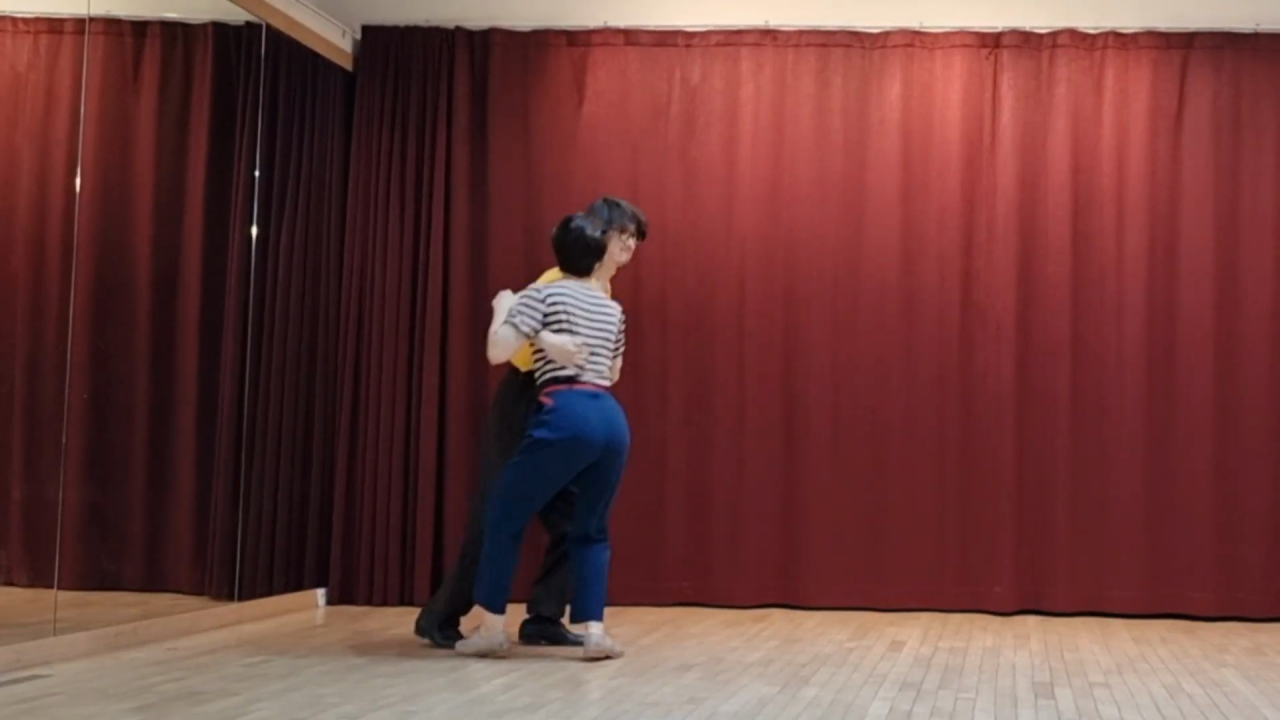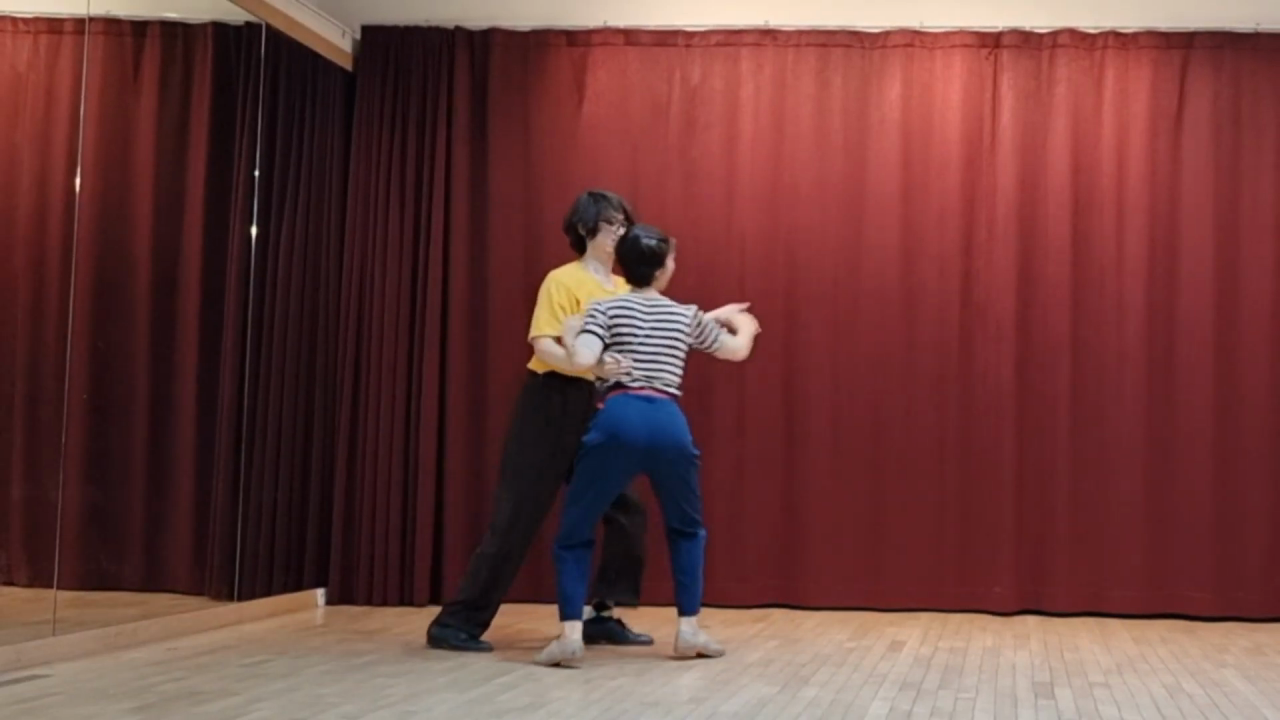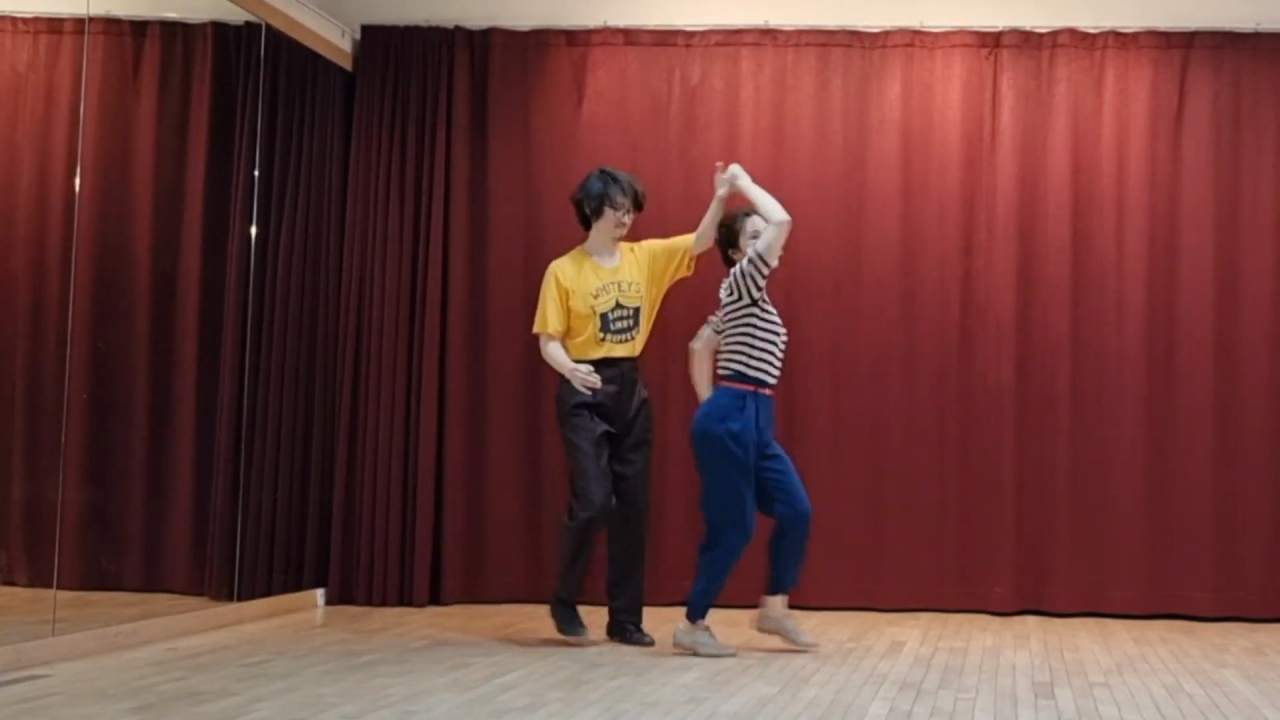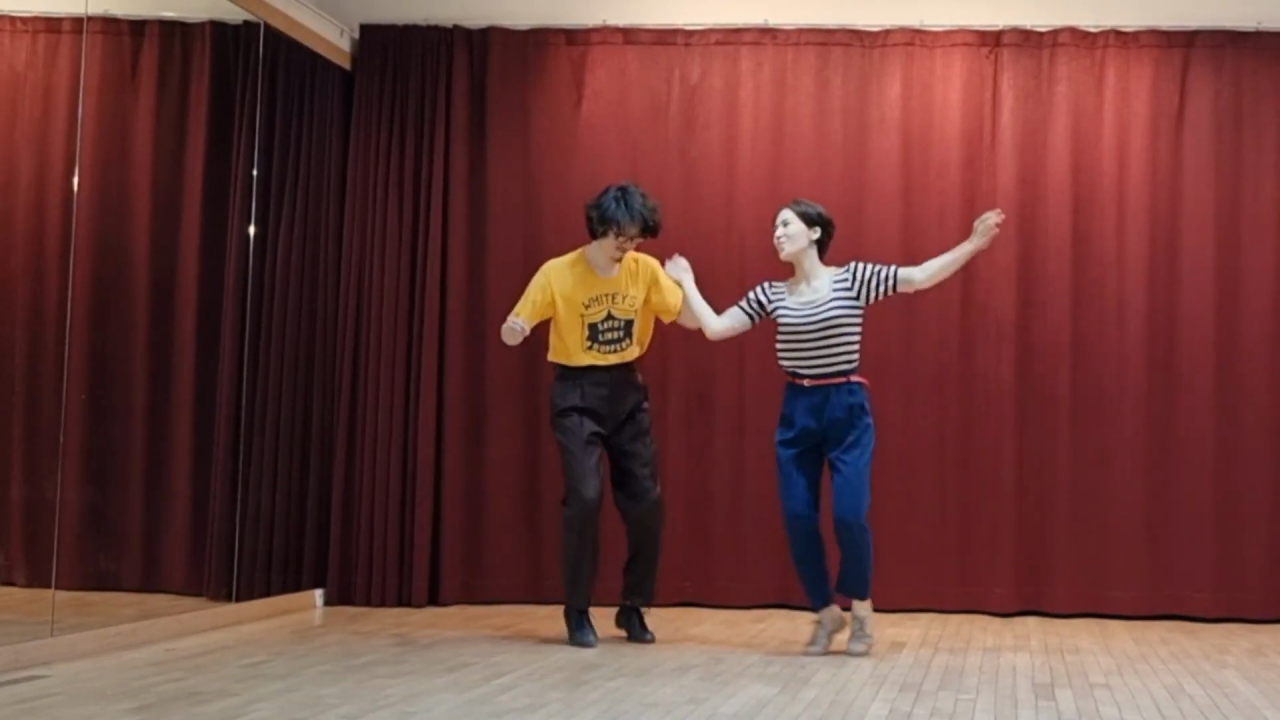
dt=0.4s
person 1, frame 1
left shoulder: (604, 292)
right shoulder: (563, 280)
right wrist: (545, 340)
right hip: (523, 404)
left knee: (574, 517)
left ankle: (543, 617)
right ankle: (439, 616)
person 1, frame 2
left shoulder: (623, 289)
right shoulder: (563, 281)
right elbow: (543, 346)
right wrist: (594, 363)
left hip: (587, 410)
right hip: (549, 404)
left knee: (626, 512)
right knee: (517, 517)
left ankle: (602, 615)
right ankle: (456, 623)
person 1, frame 3
left shoulder: (646, 256)
right shoulder: (563, 271)
left elbow: (702, 240)
right elbow: (548, 341)
left wrist: (721, 197)
right wrist: (571, 370)
left hip: (630, 389)
right hip: (584, 392)
left knee: (633, 506)
right knee: (593, 501)
left ankle: (625, 617)
right ankle: (565, 600)
person 1, frame 4
left shoulder: (646, 270)
right shoulder: (556, 274)
left elbow: (692, 319)
right elbow: (510, 332)
right wrist: (514, 328)
left hip: (628, 391)
right hip: (577, 393)
left knee: (645, 501)
right knee: (584, 497)
left ankle: (633, 606)
right ankle: (578, 611)
person 2, frame 1
left shoulder: (542, 296)
right shoulder: (613, 310)
left elbow: (499, 353)
left wrist: (501, 308)
left hip: (565, 417)
right hip: (611, 421)
left knee: (506, 519)
right knee: (590, 532)
left ankle: (492, 626)
right ankle: (594, 629)
person 2, frame 2
left shoulder: (606, 309)
right shoulder: (687, 315)
left elbow: (584, 361)
right elbow: (736, 350)
left wrist: (569, 336)
right wrist: (744, 324)
left hip: (618, 421)
right hip: (669, 425)
left knee: (574, 533)
right knee: (687, 529)
left ankle: (570, 635)
right ankle: (689, 628)
person 2, frame 3
left shoulder: (747, 296)
right shoulder: (743, 281)
left elbow: (700, 348)
right elbow: (782, 222)
left wrist: (708, 398)
right wrist: (744, 183)
left hip: (750, 421)
right hip: (731, 419)
left knee: (797, 512)
right knee: (732, 527)
left ankle: (775, 609)
right ankle: (692, 626)
person 2, frame 4
left shoulder: (854, 278)
right shoulder: (770, 295)
left elbow: (921, 277)
right elbow: (715, 328)
left wrist: (973, 243)
right wrist: (686, 281)
left hip: (847, 408)
right hip: (797, 410)
left knee: (850, 515)
right knee: (798, 520)
left ankle: (860, 609)
right ankle: (828, 612)
